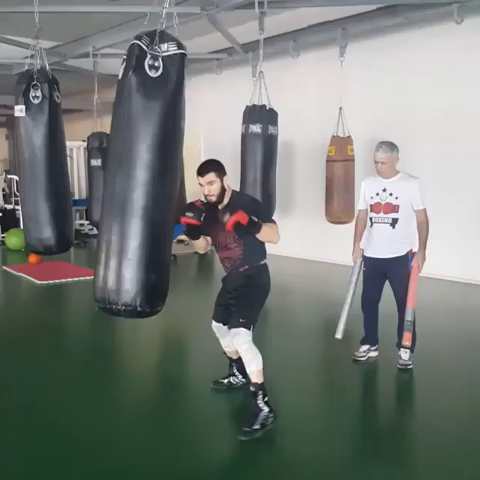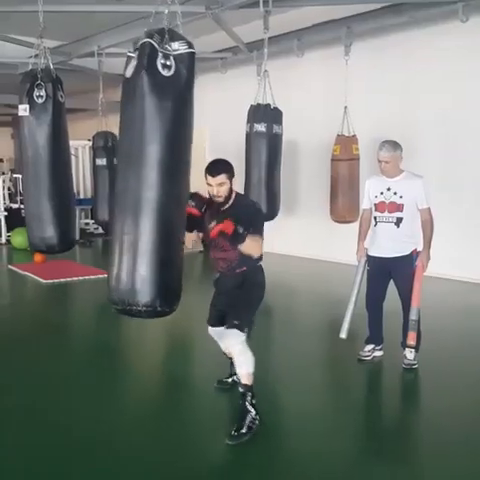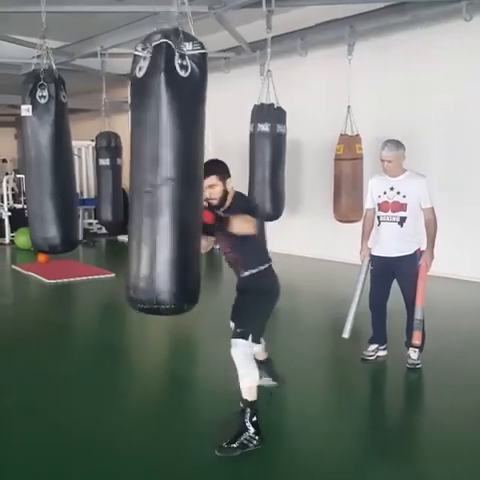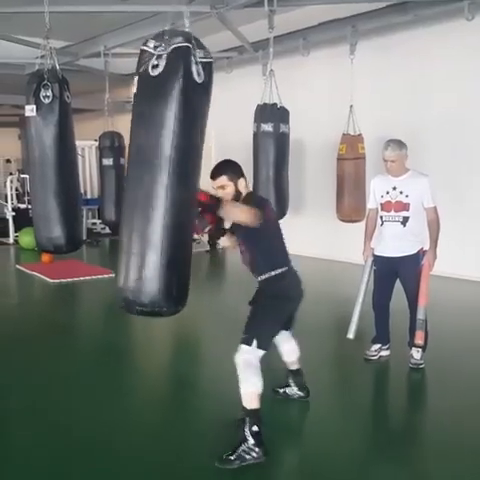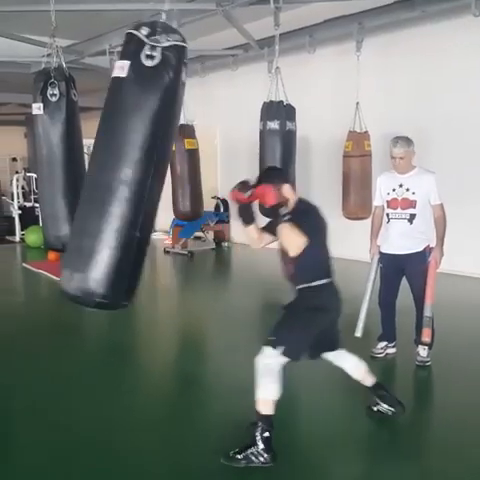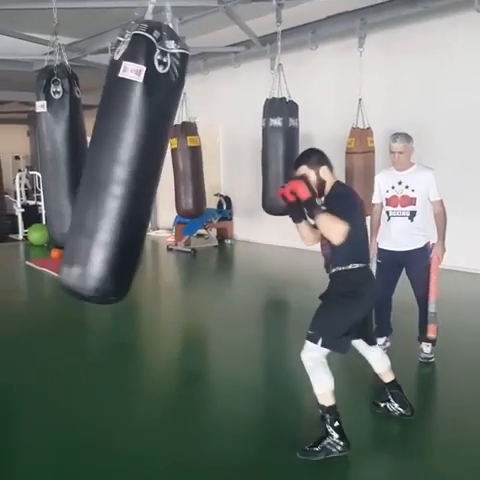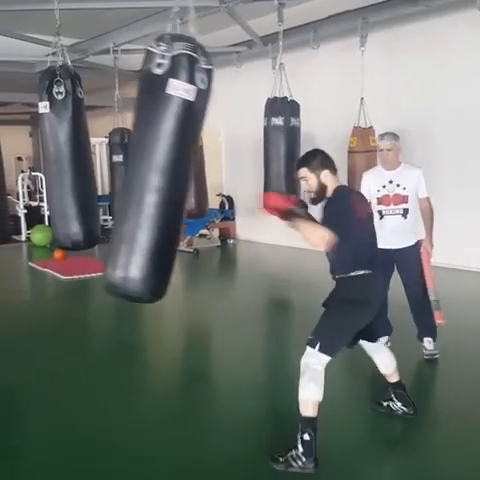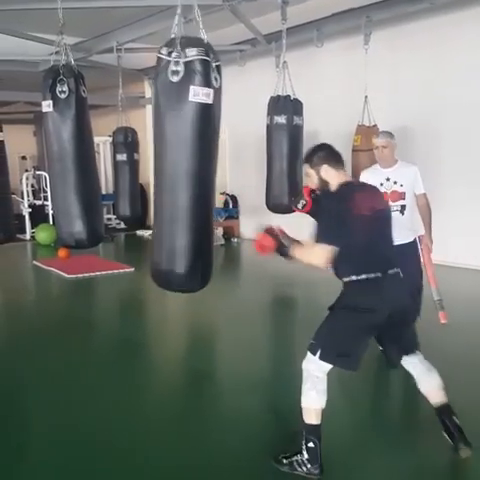
dt=0.3s
person 1, frame 1
left shoulder: (247, 203)
right shoulder: (208, 210)
left elbow: (274, 236)
right elbow: (202, 248)
left wrist: (248, 222)
right wrist: (193, 228)
left hip: (255, 277)
right hip: (232, 277)
left knee: (240, 333)
right knee: (219, 325)
left ankle: (263, 407)
right ankle: (238, 374)
person 1, frame 2
left shoulder: (248, 209)
right shoulder: (207, 207)
left elbow: (256, 249)
left wrist: (233, 229)
right wrist: (191, 219)
left hip: (249, 280)
right hip: (225, 279)
left knee: (235, 336)
right knee: (216, 328)
left ankle: (250, 409)
right ankle: (239, 373)
person 1, frame 3
left shoulder: (243, 204)
right shoulder: (216, 209)
left elbow: (248, 227)
right elbow: (204, 245)
left wrist: (212, 220)
left hip: (261, 282)
right hip: (249, 282)
left knee: (240, 349)
right knee: (243, 331)
left ankle: (250, 428)
right ankle: (266, 372)
person 1, frame 4
left shoulder: (256, 204)
right shoulder: (235, 210)
left elbow: (246, 216)
right elbow: (230, 241)
left hip: (280, 286)
right hip: (281, 285)
left knee: (245, 357)
right knee: (280, 334)
left ankle: (252, 440)
right ankle: (297, 384)
person 1, frame 5
left shoulder: (307, 213)
right shoulder: (288, 216)
left elbow: (294, 247)
right elbow: (257, 240)
left wrist: (278, 212)
right wrist: (245, 211)
left hip: (315, 299)
right hip: (323, 298)
left knee: (267, 361)
right knee: (333, 352)
left ankle: (262, 445)
right ankle: (386, 400)
person 1, frame 6
left shoulder: (344, 195)
right shoulder: (330, 199)
left elbow: (338, 235)
right elbow: (310, 238)
left wrist: (310, 203)
right wrist: (297, 208)
left hip: (350, 284)
right hip: (356, 283)
left knee: (312, 353)
right knee: (364, 342)
left ankle: (335, 434)
right ankle: (397, 400)
person 1, frame 7
left shoulder: (340, 200)
right shoulder: (351, 198)
left elbow: (321, 240)
right elbow: (327, 236)
left wrist: (289, 214)
right wrist: (296, 215)
left hip: (355, 290)
right hip: (366, 285)
left knee: (312, 361)
right knee: (371, 342)
left ankle: (305, 450)
right ankle: (400, 398)
person 1, frame 8
left shoulder: (335, 202)
right shoulder: (372, 194)
left elbow: (320, 257)
left wrist: (283, 245)
right wrist: (315, 206)
left hip: (363, 295)
right hip: (394, 289)
left knee: (314, 366)
right knee: (412, 357)
right ankle: (454, 429)
person 2, frame 1
left shoulder: (411, 184)
right shoulder: (368, 184)
left elbow: (422, 218)
left wrist: (421, 251)
right wrist: (357, 245)
left hip: (401, 256)
right hip: (372, 255)
left knee: (405, 304)
right knee: (368, 302)
left ankle: (405, 349)
right ankle: (369, 345)
person 2, frame 2
left shoulder: (415, 183)
right shoulder: (372, 183)
left elbow: (426, 217)
left wrist: (426, 250)
right wrist: (361, 244)
left hip: (405, 255)
right hip: (376, 254)
left knee: (410, 304)
right knee: (373, 301)
left ankle: (410, 349)
right ankle: (374, 344)
person 2, frame 3
left shoulder: (418, 182)
right shoulder: (375, 182)
left elbow: (430, 217)
left wrist: (429, 249)
right wrist: (364, 243)
left hip: (408, 254)
right hip: (379, 254)
left knee: (413, 303)
right knee: (376, 301)
left ankle: (414, 348)
right ankle: (378, 344)
person 2, frame 4
left shoulder: (421, 182)
right shoulder: (377, 182)
left elbow: (432, 216)
left wrist: (432, 249)
right wrist: (367, 244)
left hip: (411, 254)
right hip: (382, 254)
left knee: (416, 303)
right knee: (379, 301)
left ankle: (417, 348)
right ankle: (381, 343)
person 2, frame 5
left shoulder: (427, 179)
right shoulder: (383, 179)
left elbow: (439, 213)
left wrist: (438, 246)
right wrist: (373, 241)
left hip: (418, 251)
right hip: (388, 251)
left knee: (422, 300)
right knee: (386, 299)
left ankle: (423, 345)
right ankle: (387, 341)
person 2, frame 6
left shoulder: (426, 175)
right shoulder: (381, 177)
left elbow: (438, 209)
left wrist: (440, 242)
right wrist: (373, 239)
left hip: (417, 248)
right hip: (387, 248)
left knee: (424, 297)
right knee: (381, 294)
left ankle: (426, 342)
right ankle: (383, 335)
person 2, frame 7
left shoulder: (414, 173)
right shoulder: (369, 177)
left elbow: (425, 206)
left wrist: (428, 237)
left hip: (409, 245)
right hip: (378, 246)
left knee: (418, 293)
left ankle: (427, 338)
right ankle: (383, 334)
person 2, frame 8
left shoulder: (411, 171)
right shoulder: (367, 175)
left elbow: (422, 202)
left wrist: (427, 233)
left hip: (406, 240)
left knee: (414, 283)
